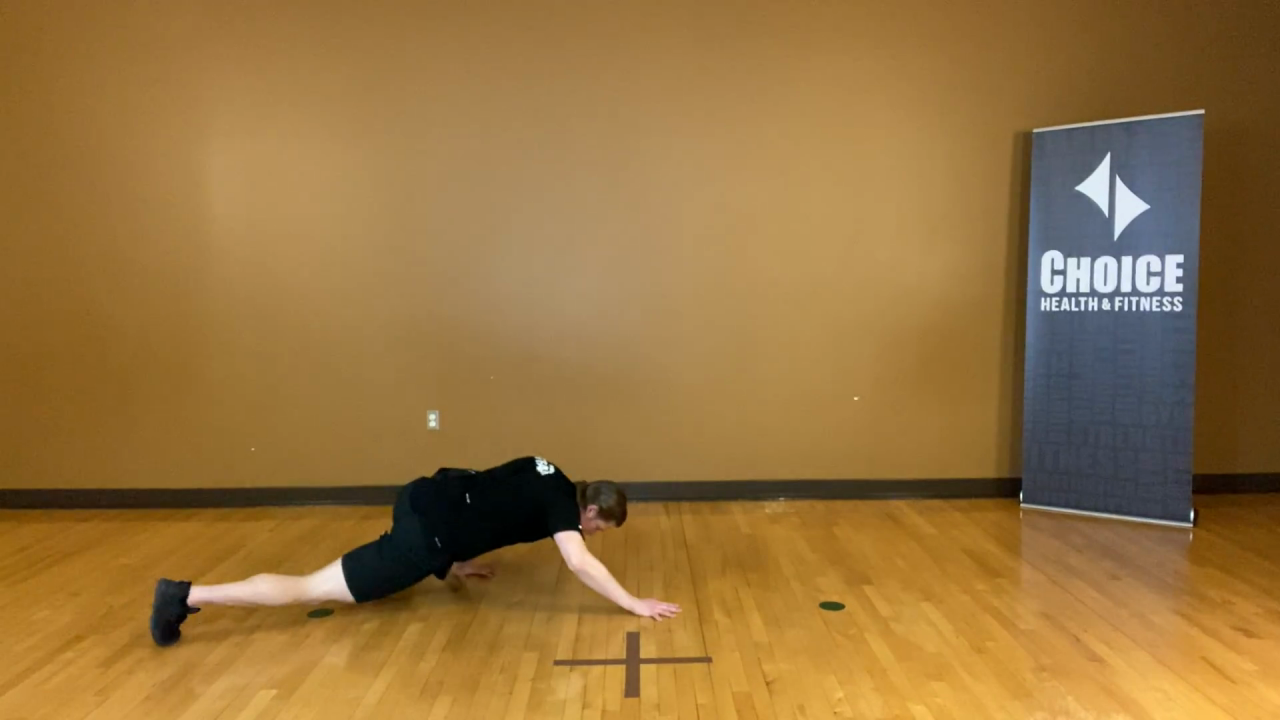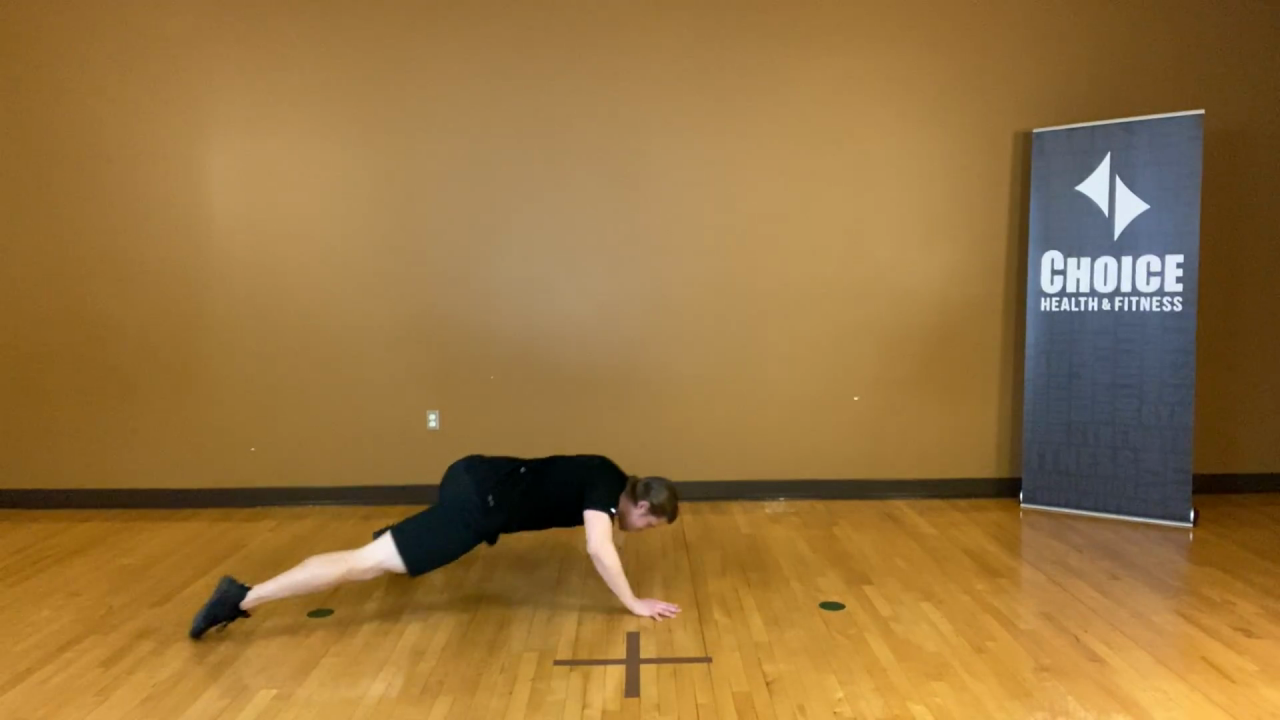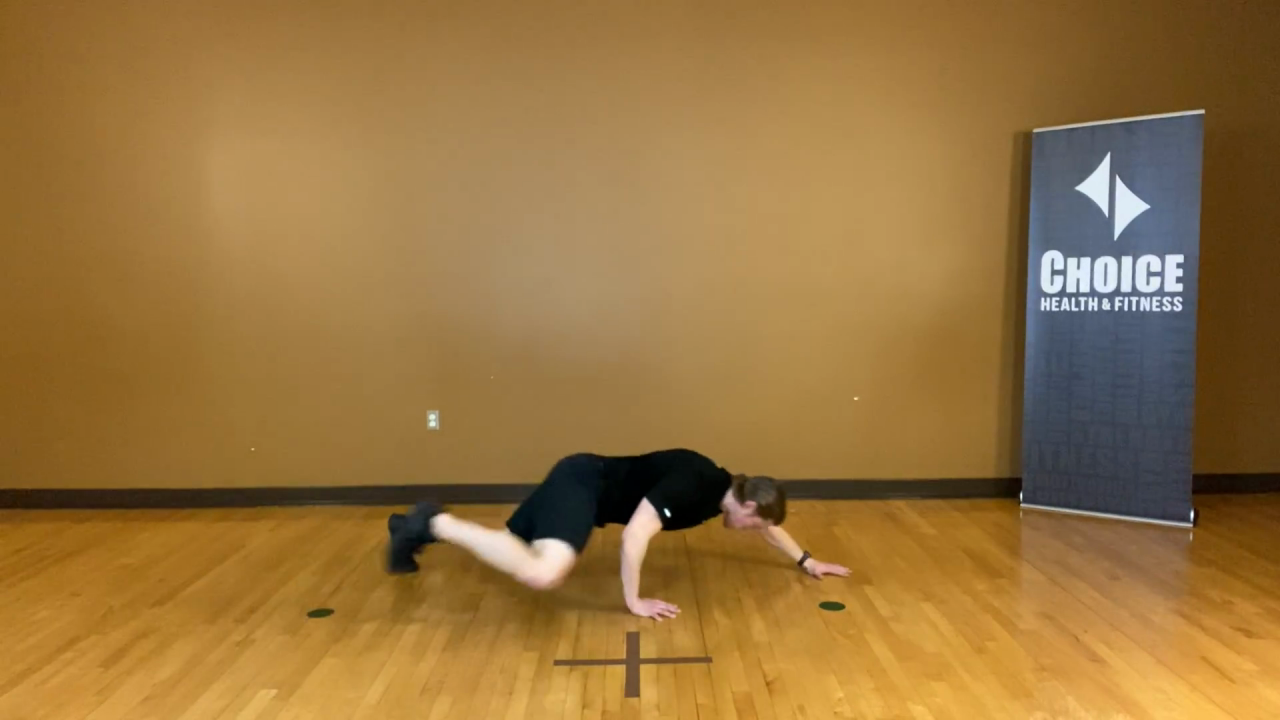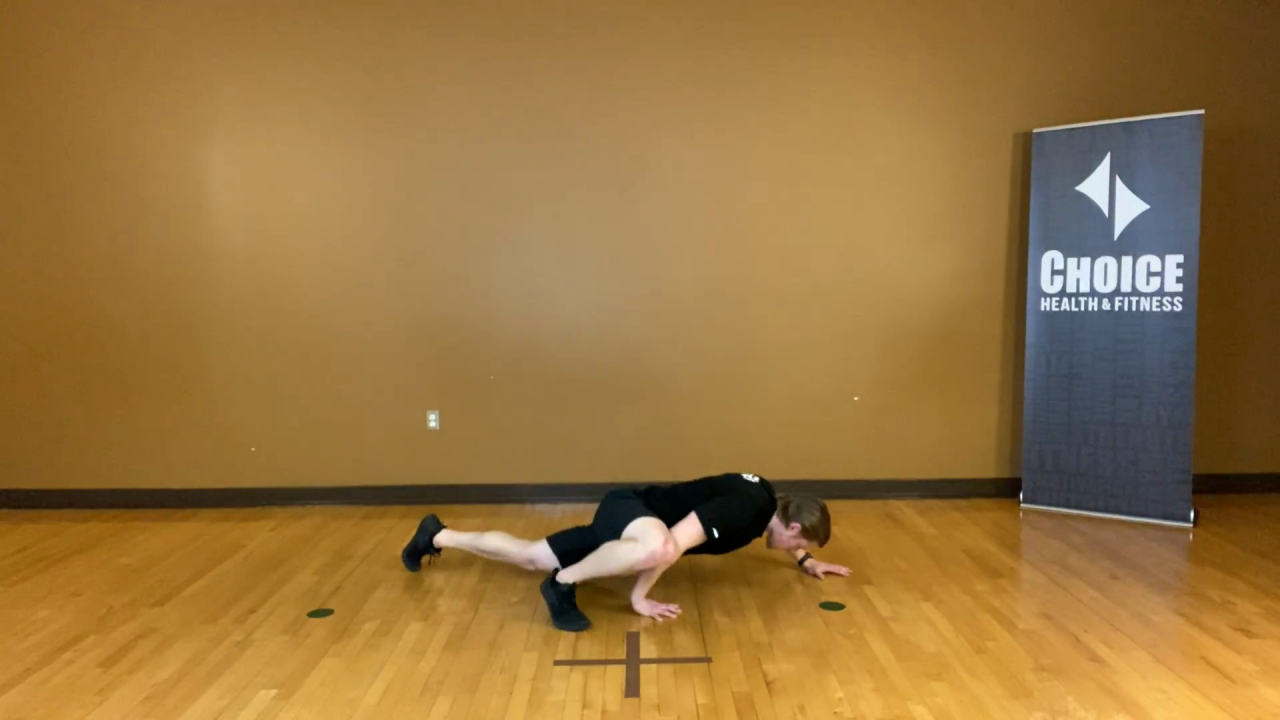
dt=0.5s
person 1, frame 1
left shoulder: (544, 472)
right shoulder: (561, 501)
right elbow: (579, 563)
left wrist: (460, 559)
right wrist: (633, 603)
left hip: (422, 495)
right hip: (425, 540)
right knee: (313, 589)
left ankle: (390, 542)
right ankle: (186, 596)
person 1, frame 2
left shoulder: (605, 477)
right shoulder: (607, 483)
right elbow: (599, 548)
right wrist: (633, 602)
left hip: (475, 474)
right hip: (477, 501)
right knee: (364, 563)
left ankle: (393, 535)
right ankle: (243, 598)
person 1, frame 3
left shoulder: (730, 491)
right shoulder: (692, 482)
left elbow: (765, 527)
right elbow: (635, 534)
left wrist: (805, 560)
right wrist: (634, 601)
left hip: (585, 484)
right hip: (580, 479)
left knee: (512, 542)
right knee: (540, 574)
left ankle: (410, 529)
right ankle: (433, 523)
person 1, frame 4
left shoulder: (767, 499)
right shoulder: (745, 507)
left elbow: (776, 532)
right elbow: (676, 542)
left wrist: (806, 562)
right wrist: (639, 598)
left hip: (629, 517)
right hip: (624, 511)
left knee: (529, 556)
right knee: (657, 547)
left ankle: (436, 535)
right ankle: (563, 584)
